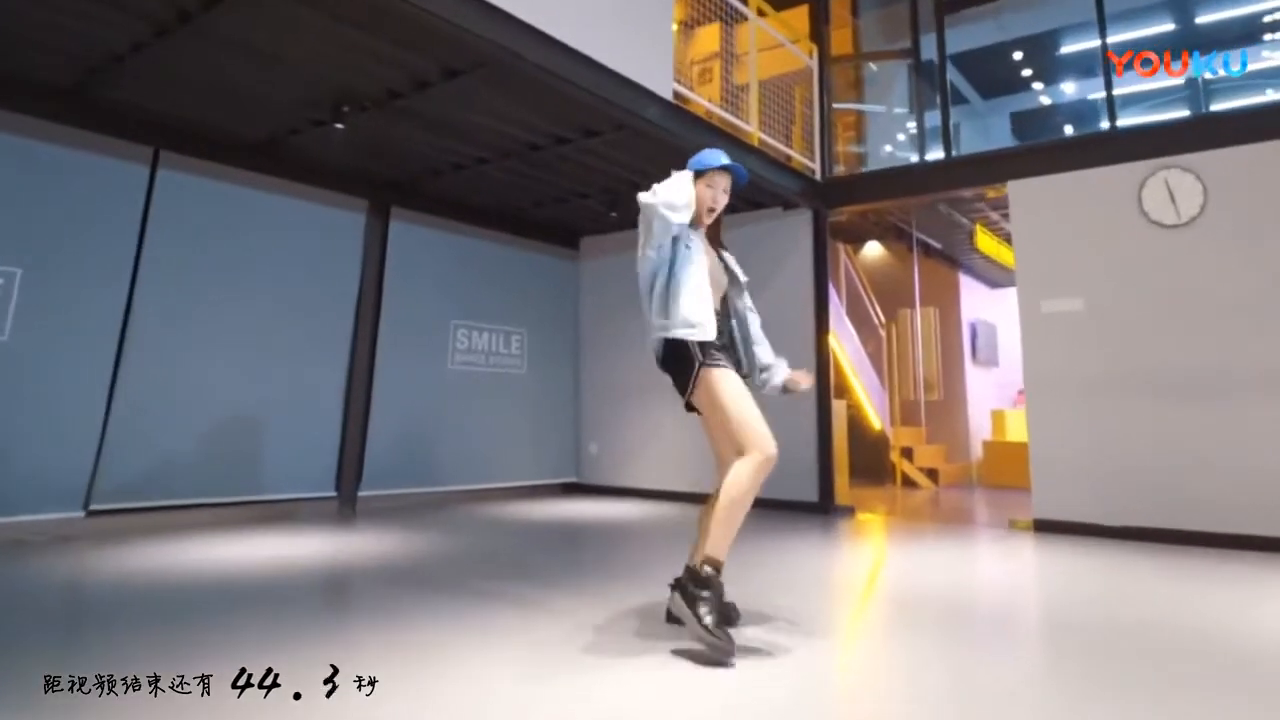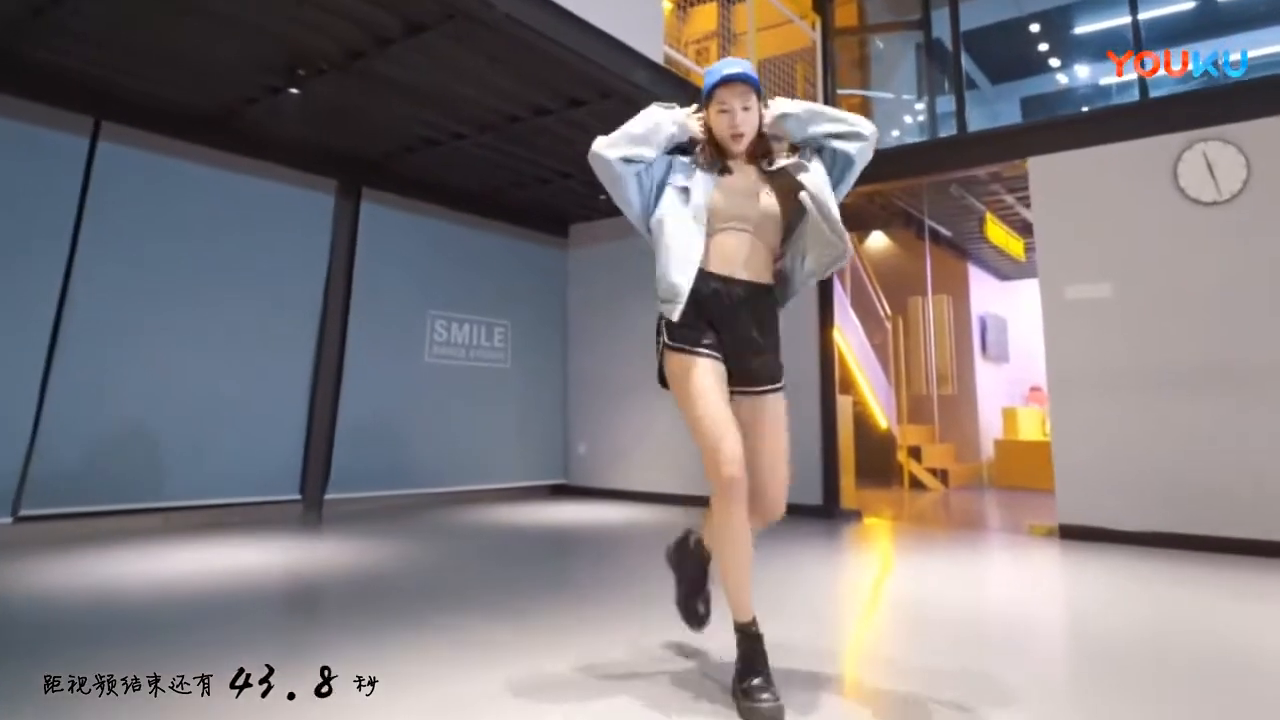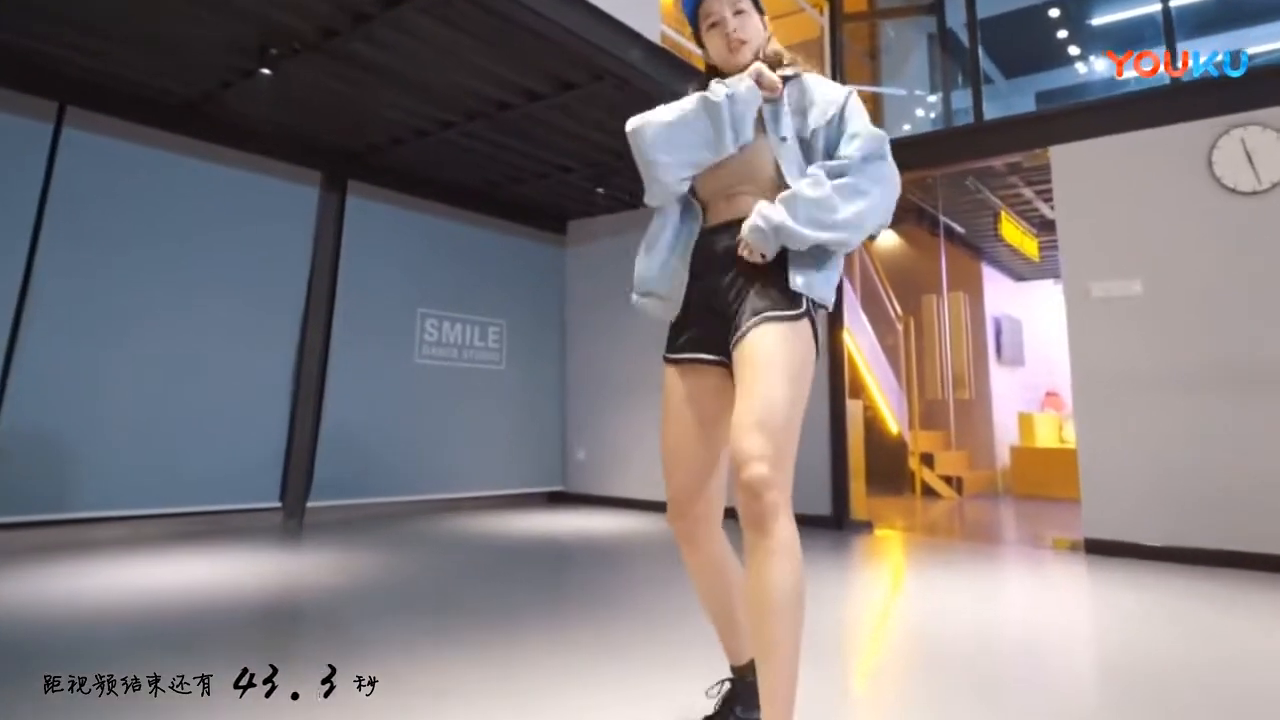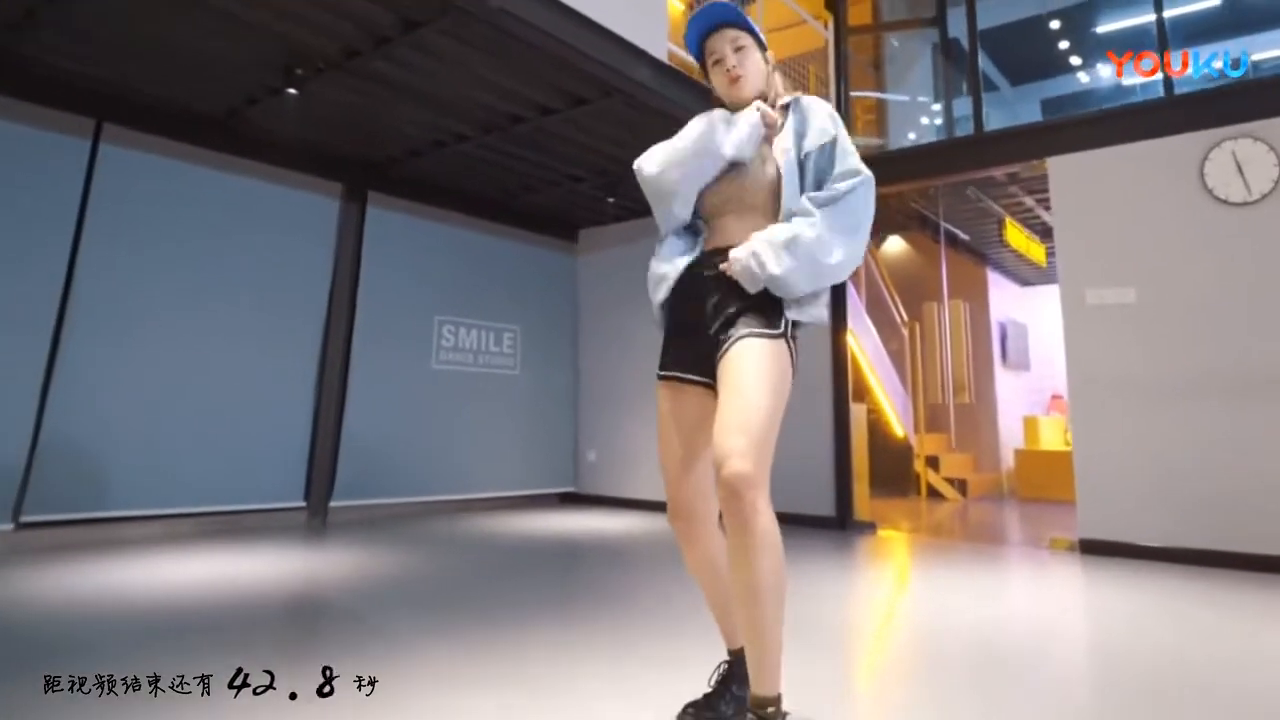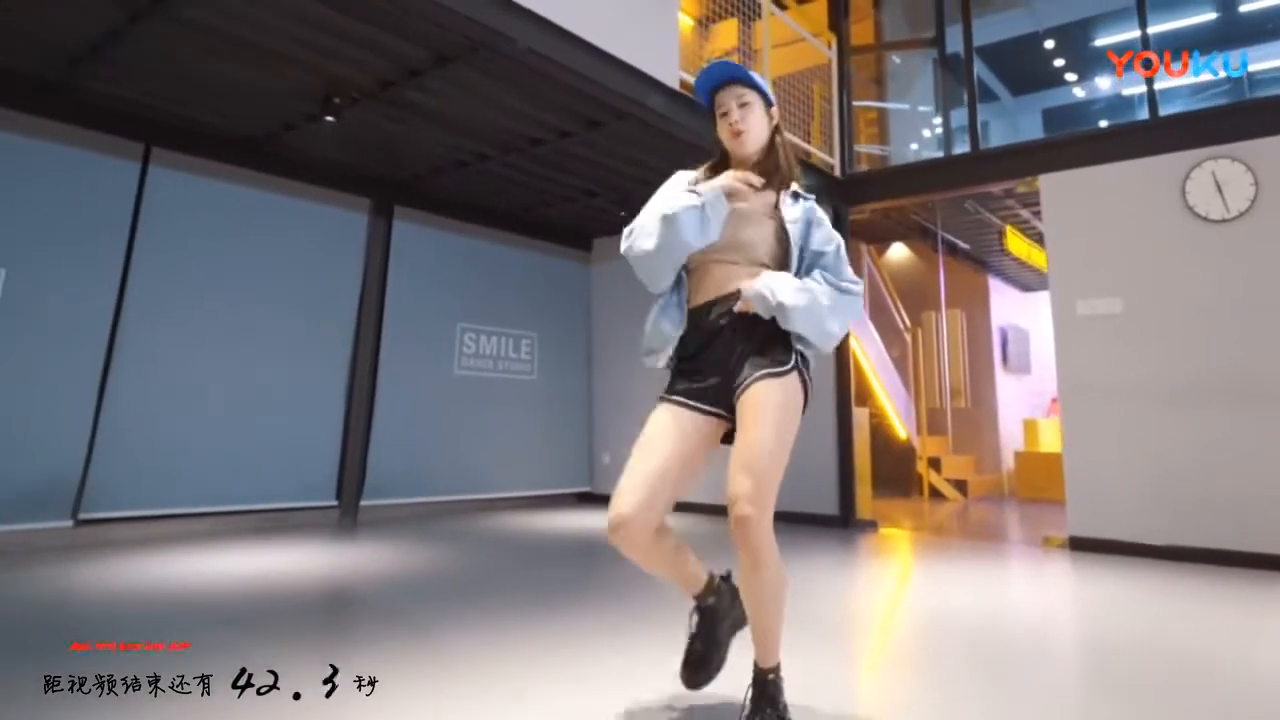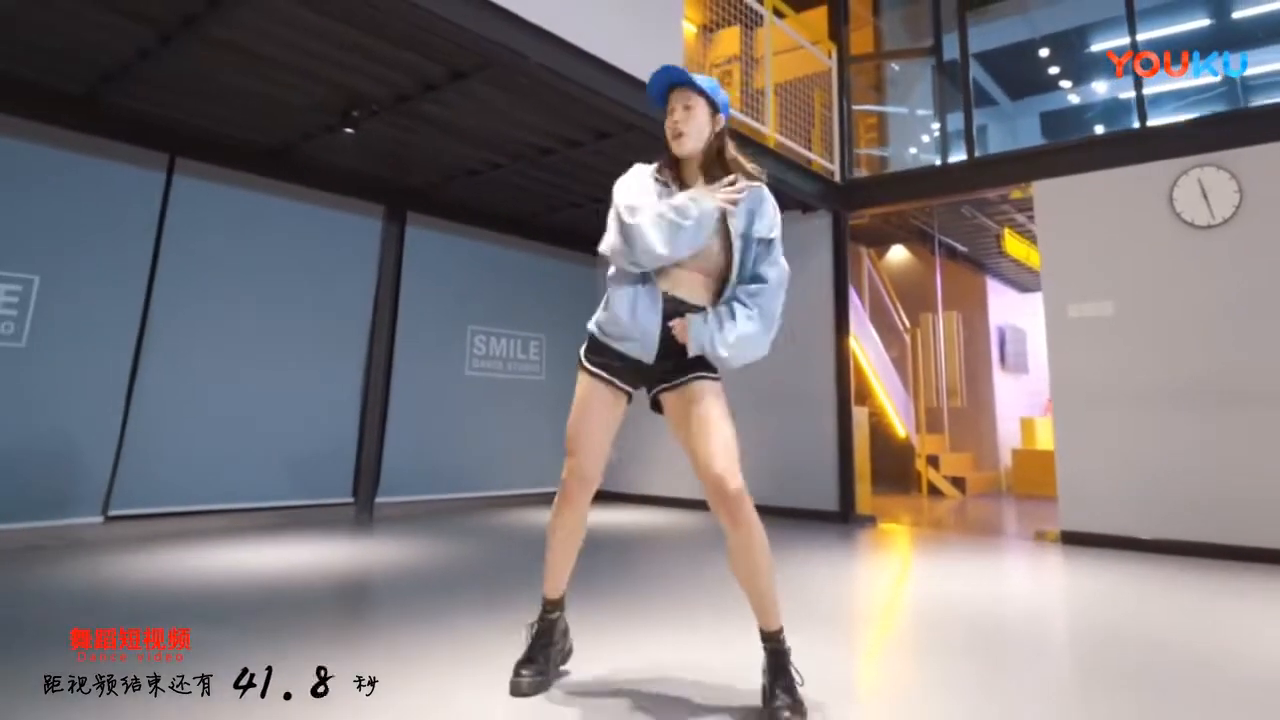
dt=0.5s
person 1, frame 1
left shoulder: (719, 253)
right shoulder: (673, 235)
left elbow: (741, 318)
right elbow: (658, 207)
left wrist: (778, 370)
right wrist: (684, 183)
left hip: (720, 350)
right hip: (692, 348)
left knee: (737, 473)
right knee: (761, 451)
left ankle: (695, 583)
right ankle: (701, 584)
person 1, frame 2
left shoulder: (791, 172)
right shoulder: (685, 174)
left elbow: (857, 135)
right elbow: (610, 155)
left wrist: (786, 116)
right wrist: (670, 124)
left hip: (758, 330)
right hip: (696, 320)
left knee: (768, 504)
right knee: (731, 475)
left ankle: (694, 549)
right ankle: (750, 649)
person 1, frame 3
left shoulder: (816, 98)
right shoulder: (701, 115)
left elbow: (870, 178)
right elbow: (654, 150)
left wrist: (777, 226)
right wrist: (738, 98)
left hip: (775, 280)
right hip: (698, 293)
left knee: (761, 482)
right knee: (689, 509)
person 1, frame 4
left shoulder: (807, 120)
right shoulder: (709, 140)
left elbow: (850, 207)
right elbow: (660, 181)
left wrist: (765, 258)
right wrist: (737, 130)
left hip: (759, 302)
right hip: (689, 307)
left knee: (739, 477)
right knee: (687, 508)
person 1, frame 5
left shoulder: (799, 206)
right shoulder: (691, 190)
left elbow: (842, 293)
right elbow: (644, 253)
left wrist: (780, 293)
right wrist: (707, 197)
left hip: (768, 346)
right hip: (696, 356)
left knee: (748, 513)
right knee: (628, 523)
right ankle: (713, 598)
person 1, frame 6
left shoulder: (751, 198)
right shoulder: (642, 183)
left elbow: (766, 288)
right elbow: (634, 247)
left wrist: (707, 332)
right wrist: (700, 207)
left hip: (691, 348)
right hip: (623, 339)
left knee: (729, 490)
right knee: (576, 487)
left ankle: (776, 655)
right ankle: (550, 628)
